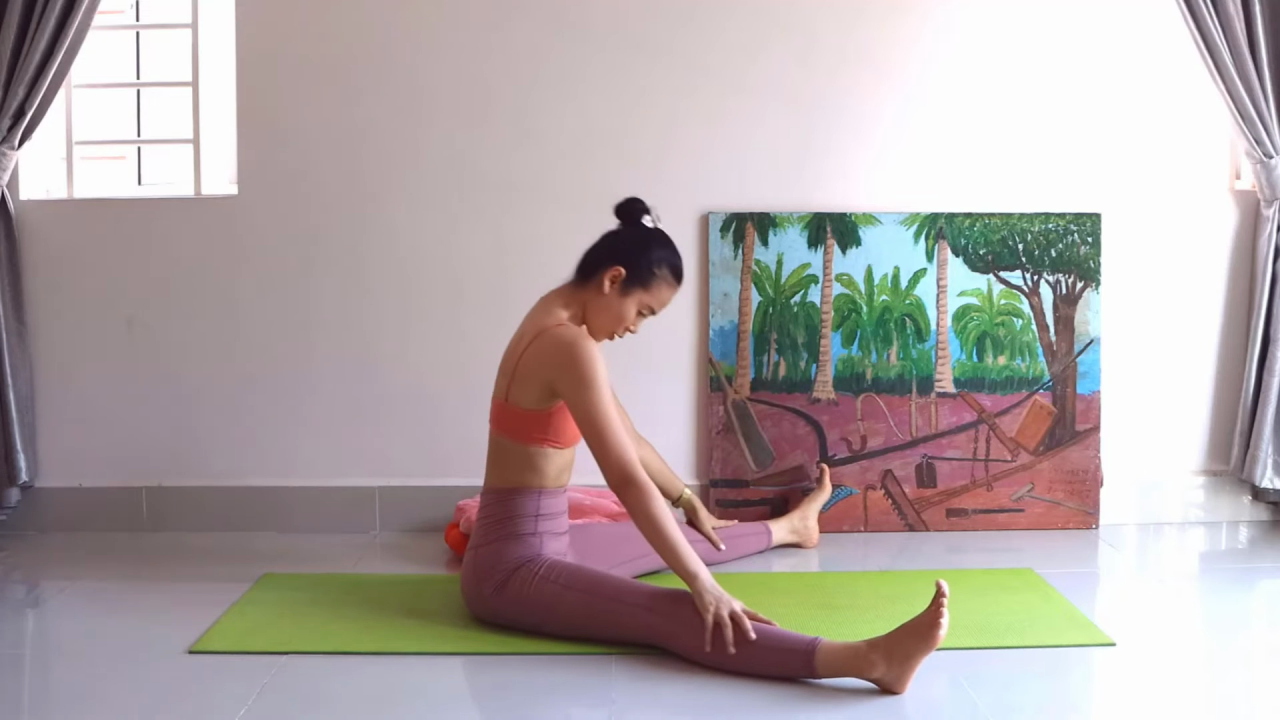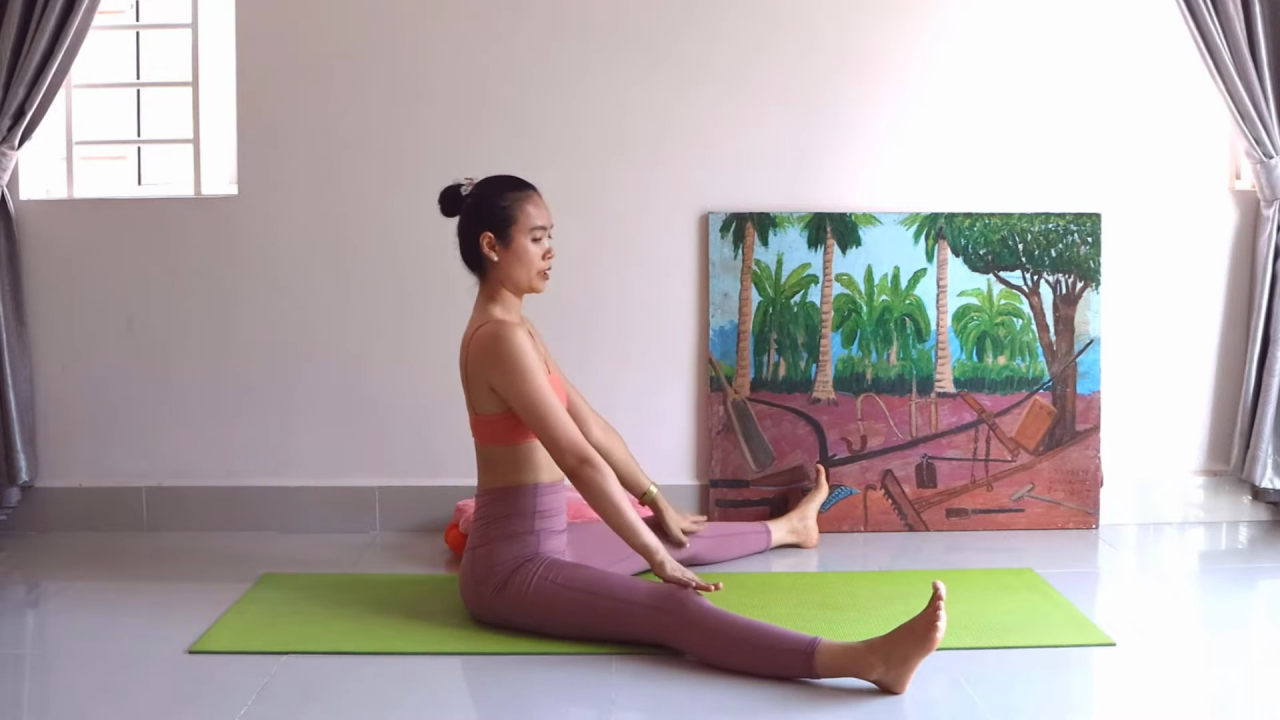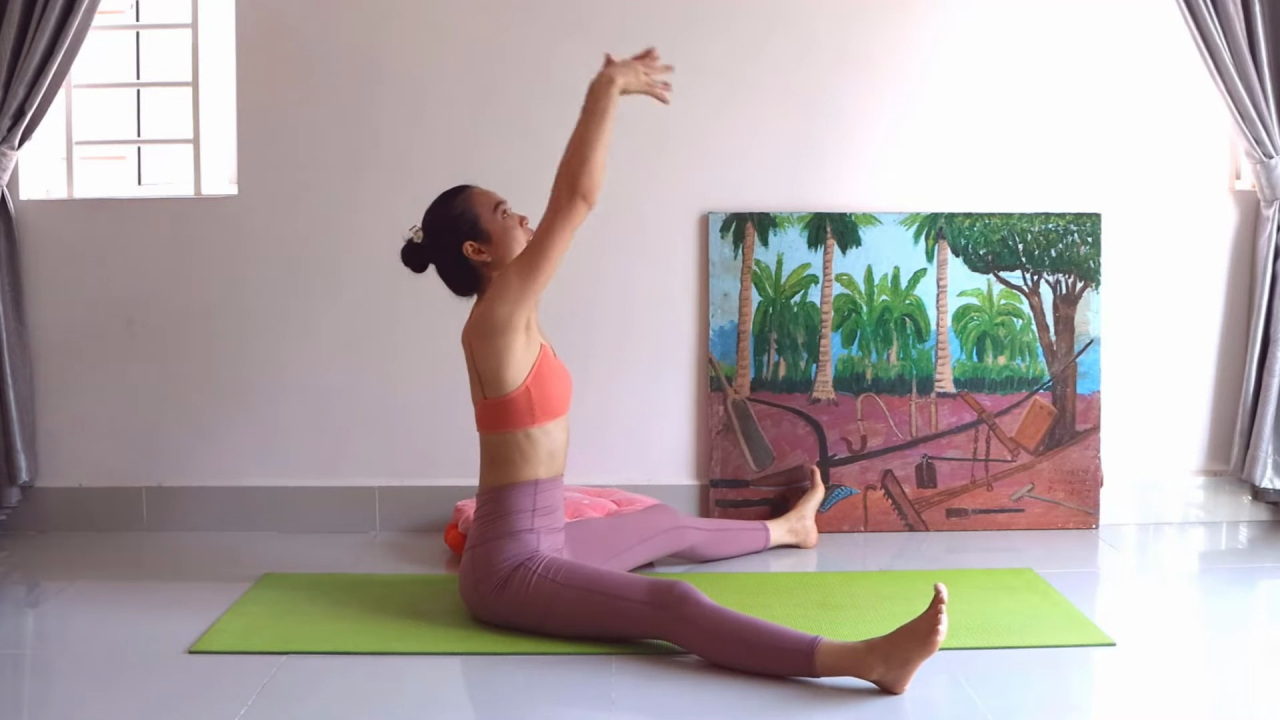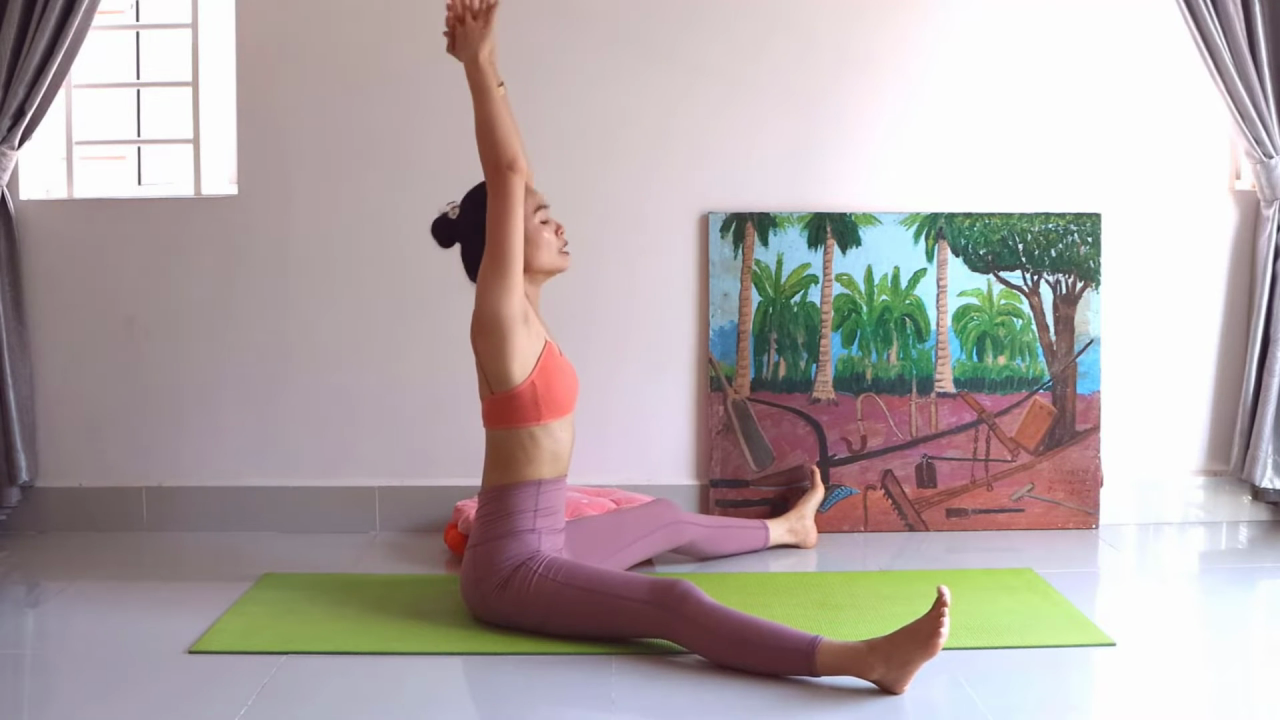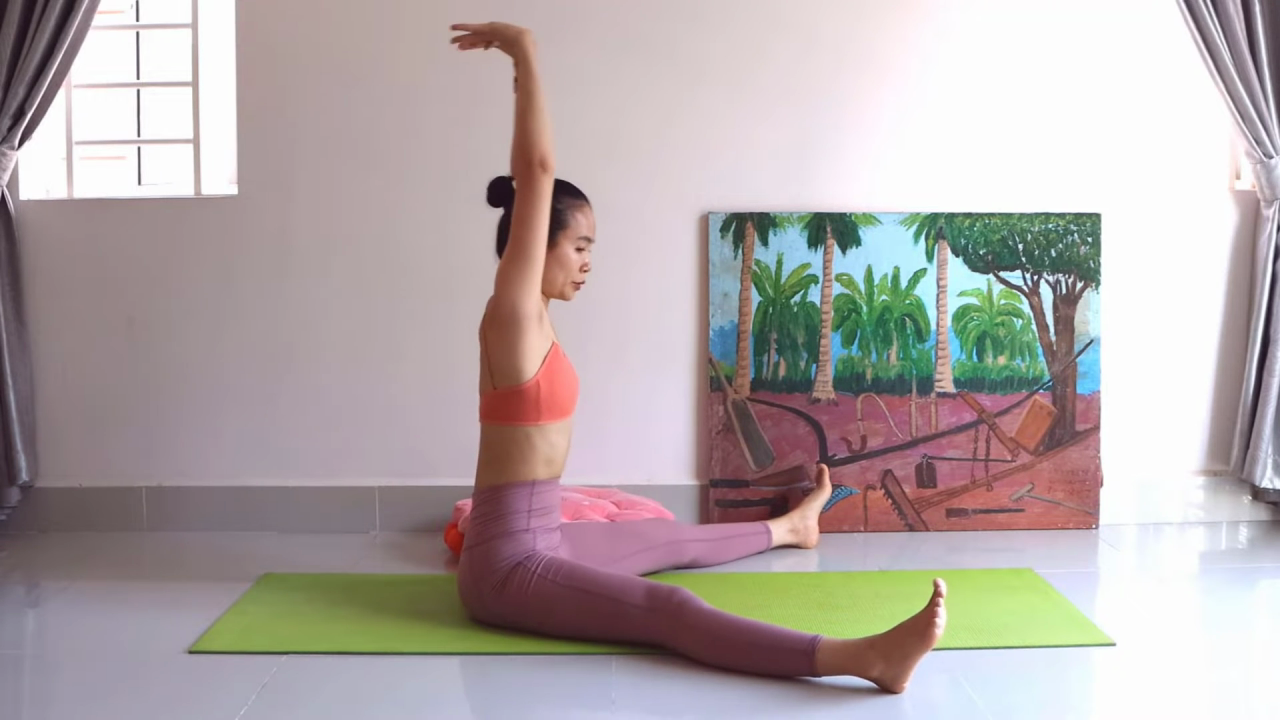
dt=1s
person 1, frame 1
left shoulder: (557, 321)
right shoulder: (569, 347)
left elbow: (625, 437)
right elbow: (627, 479)
left wrist: (688, 501)
right wrist: (703, 584)
left hip: (544, 542)
right hip: (513, 567)
left knee: (674, 536)
right knee: (672, 614)
left ankle: (787, 527)
right ankle: (867, 660)
person 1, frame 2
left shoulder: (511, 327)
right shoulder: (501, 338)
left elbow: (589, 425)
right elbow: (579, 459)
left wrist: (655, 501)
right wrist: (657, 559)
left hip: (540, 542)
right hip: (510, 567)
left knee: (671, 536)
right knee: (675, 609)
left ankle: (787, 528)
right ankle: (868, 660)
person 1, frame 3
left shoulder: (509, 317)
right shoulder: (497, 317)
left elbow: (571, 198)
right elbow: (577, 198)
left wrist: (606, 94)
right wrist: (605, 91)
left hip: (538, 541)
right hip: (511, 567)
left knee: (664, 526)
right knee: (675, 606)
left ankle: (785, 528)
right ankle: (867, 660)
person 1, frame 4
left shoulder: (518, 311)
right shoulder: (499, 313)
left elbow: (510, 171)
right elbow: (508, 173)
left wrist: (483, 64)
right wrist: (478, 64)
left hip: (538, 541)
right hip: (511, 566)
left knee: (665, 520)
right knee: (674, 604)
left ankle: (784, 529)
right ankle: (867, 659)
person 1, frame 5
left shoulder: (526, 315)
right shoulder: (512, 312)
left elbow: (533, 173)
right elbow: (536, 172)
right wrist: (524, 53)
left hip: (538, 539)
right hip: (507, 563)
left knee: (671, 539)
right knee: (670, 611)
left ankle: (787, 528)
right ankle: (863, 657)
